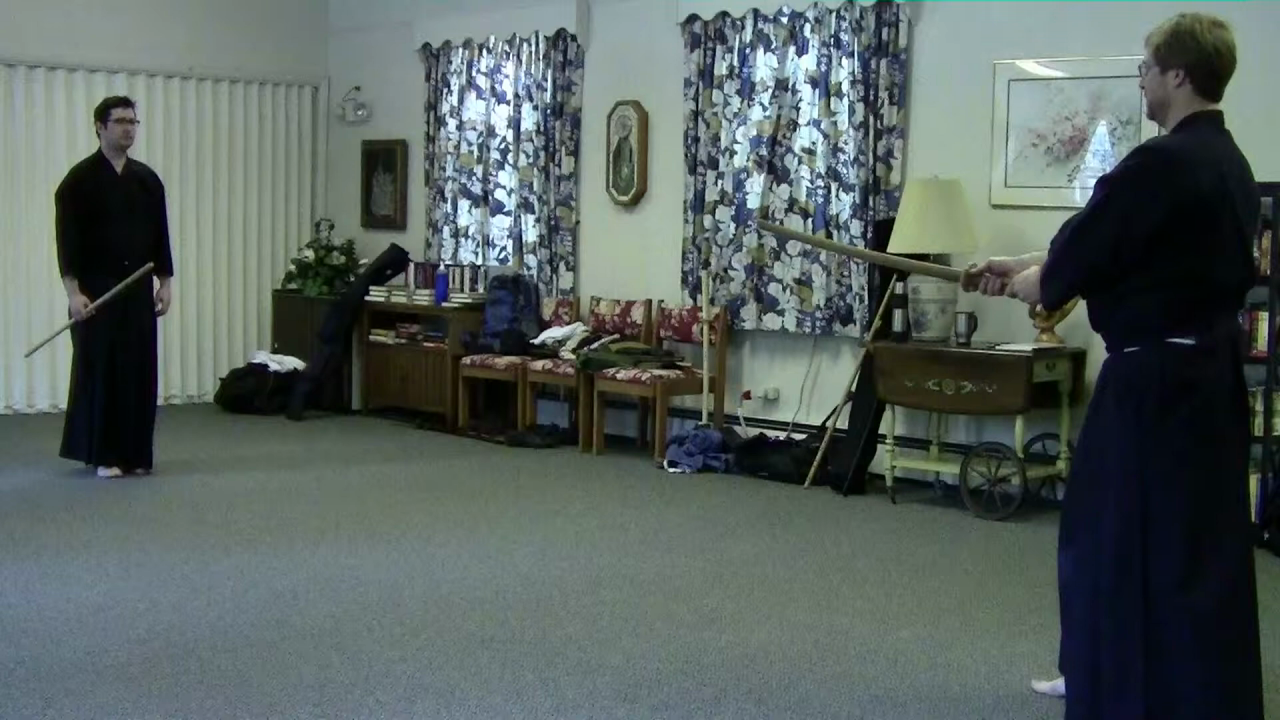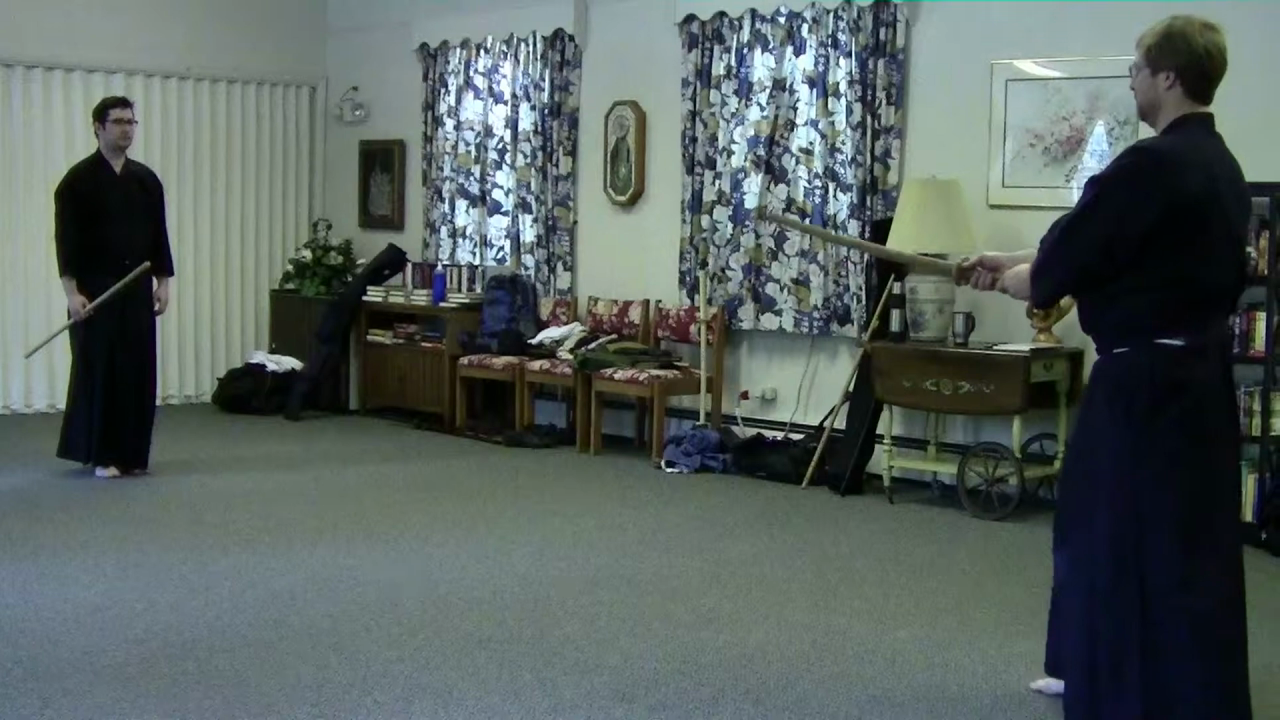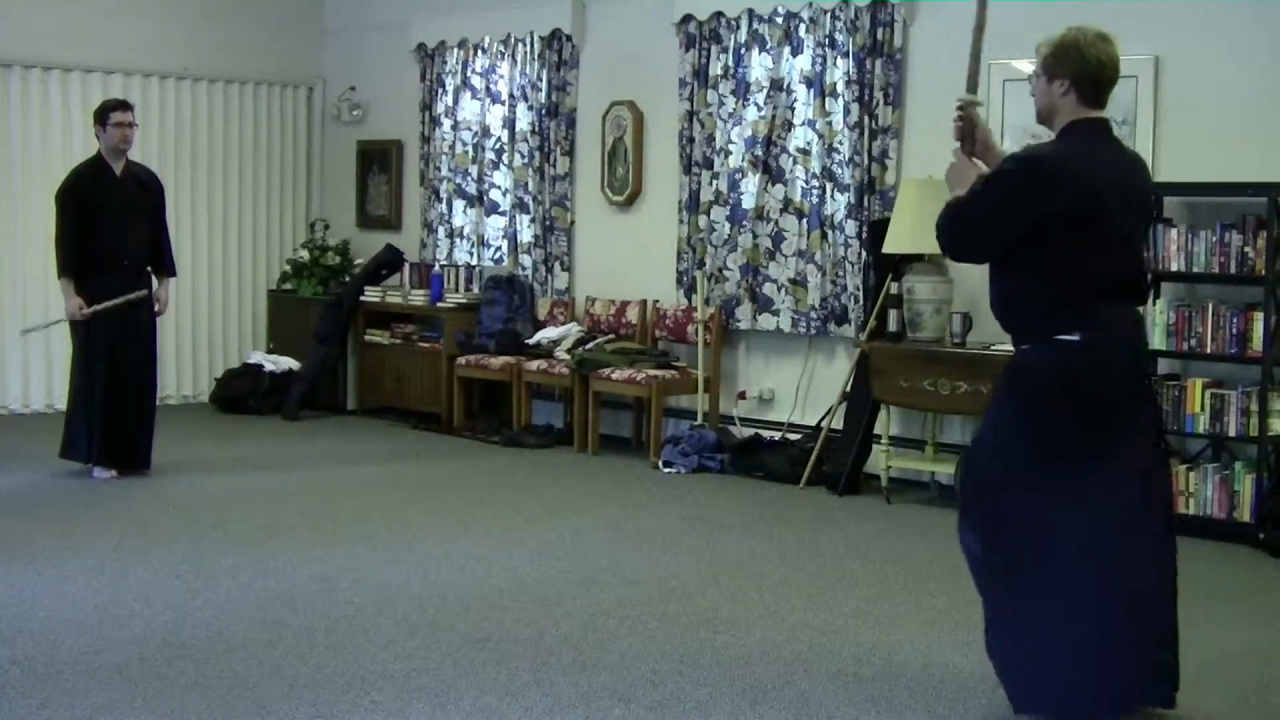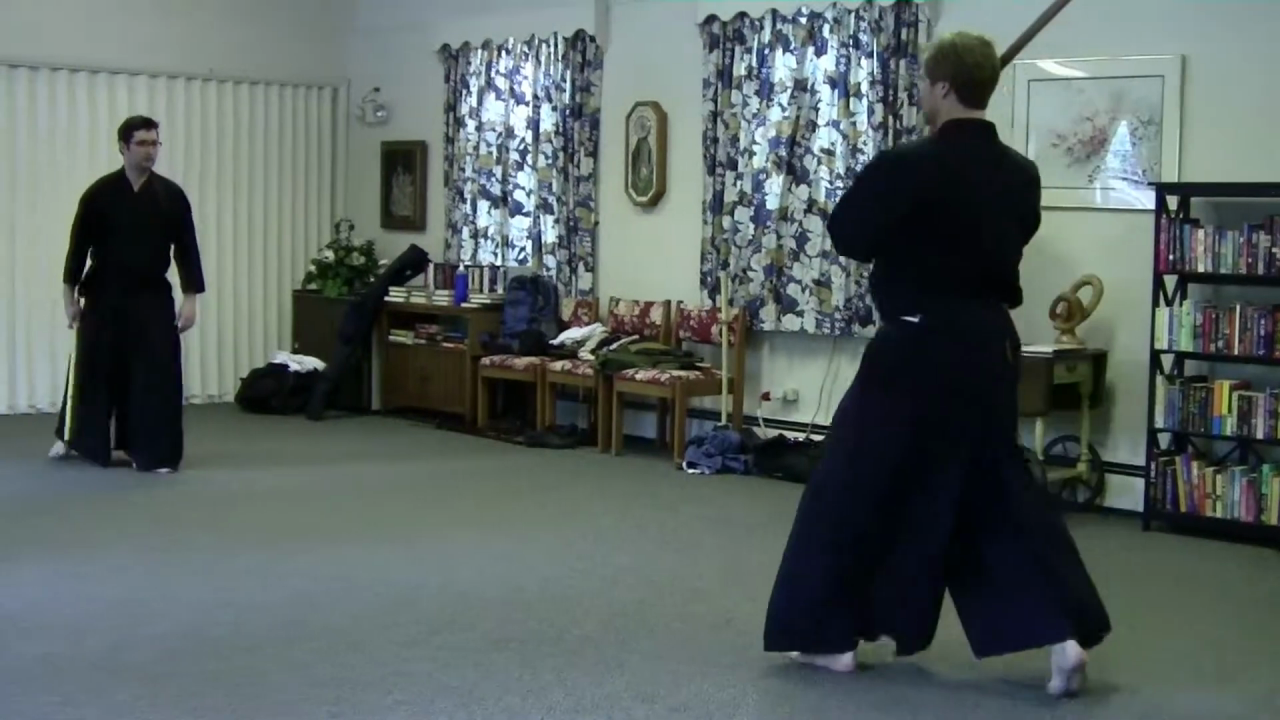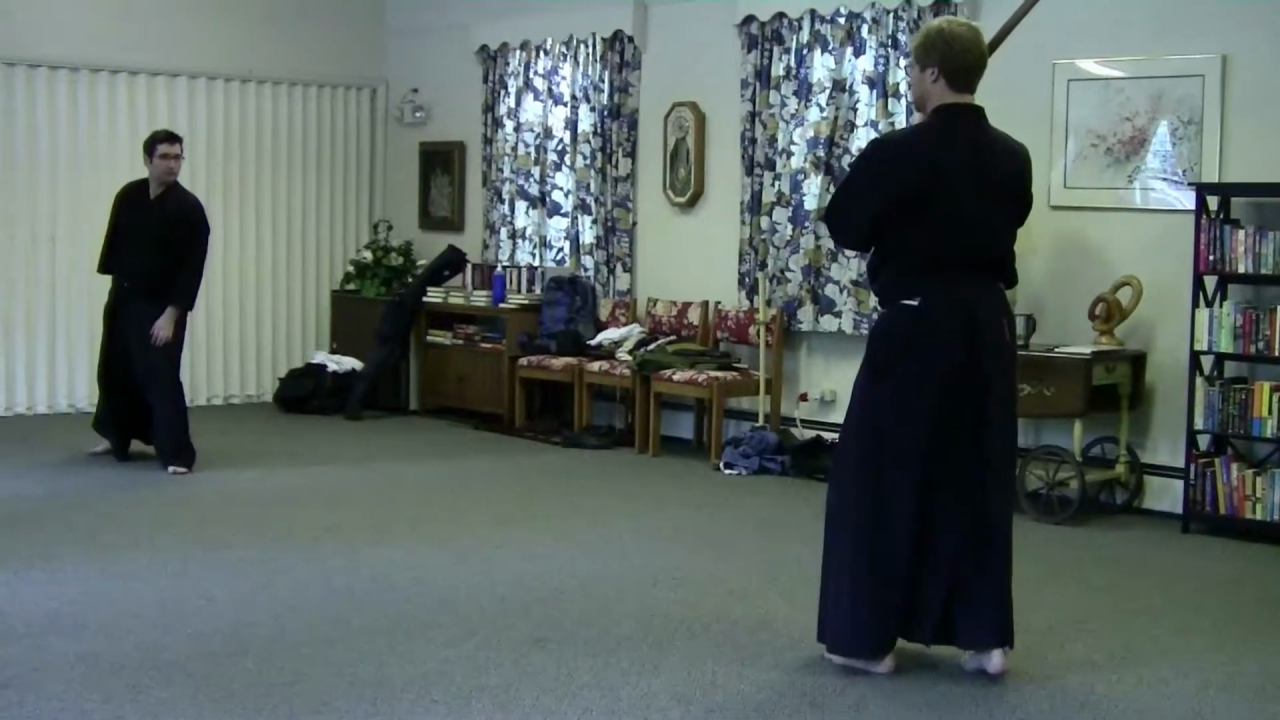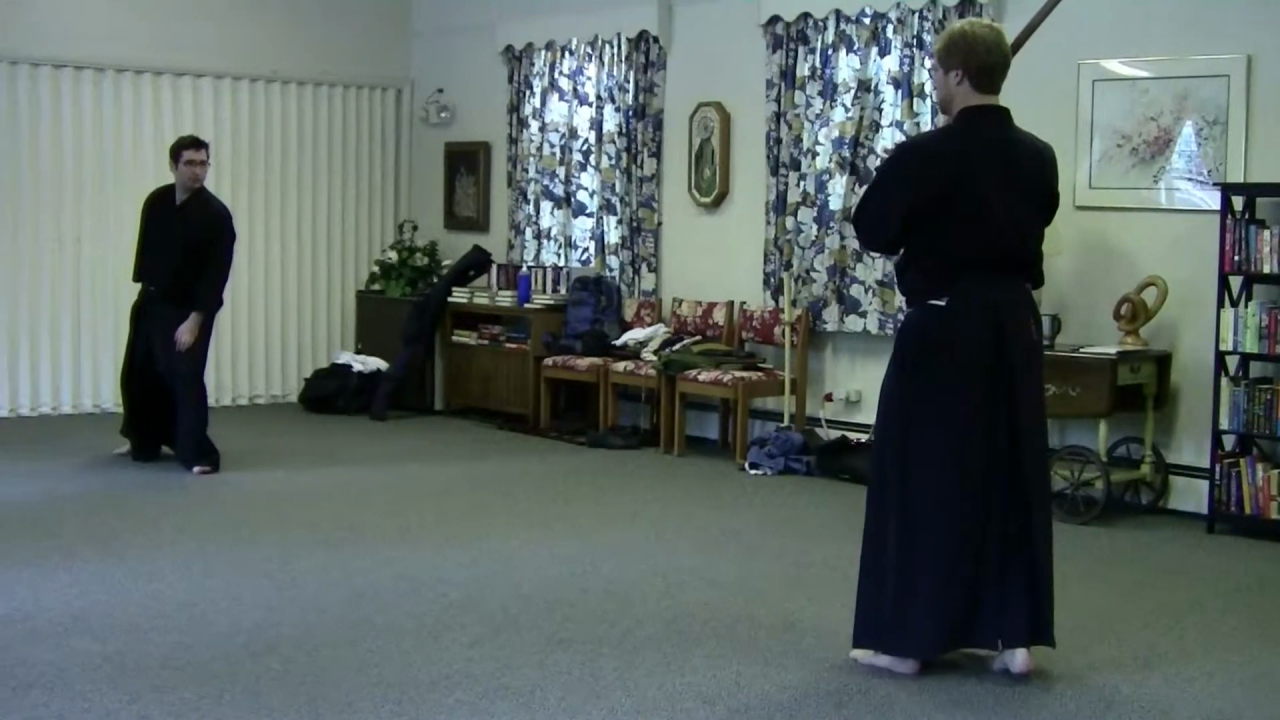
dt=0.5s
person 1, frame 1
left shoulder: (1164, 163)
right shoulder: (1227, 163)
left elbow: (1090, 247)
right elbow: (1113, 241)
left wrist: (1035, 281)
right wrist: (1024, 263)
left hip: (1158, 375)
right hip: (1201, 368)
left knee: (1143, 535)
right knee: (1192, 535)
person 1, frame 2
left shoulder: (1155, 165)
right shoulder: (1217, 165)
left elbow: (1079, 249)
right elbow: (1096, 239)
left wrist: (1025, 277)
right wrist: (1016, 259)
left hip: (1150, 375)
right hip: (1190, 369)
left knee: (1143, 539)
right knee: (1142, 531)
person 1, frame 3
left shoulder: (1042, 167)
right shoulder: (1128, 168)
left elbow: (958, 235)
left wrist: (967, 186)
right wrist: (995, 165)
left hip: (1062, 360)
right hip: (1119, 353)
left knee: (1005, 503)
right knee: (1112, 511)
person 1, frame 4
left shoulder: (906, 165)
right shoulder: (1021, 174)
left elbow: (849, 233)
left hip: (918, 346)
right hip: (989, 343)
left knee: (852, 483)
right knee: (998, 490)
left ankle: (828, 634)
right ankle: (1061, 631)
person 1, frame 5
left shoulder: (897, 153)
right shoulder: (1012, 157)
left elbow: (844, 226)
left hip: (916, 326)
right hip: (987, 326)
left knee: (881, 477)
right knee: (978, 480)
left ankle: (868, 637)
right ankle: (985, 638)
person 1, frame 6
left shoulder: (924, 155)
right shoulder: (1037, 157)
left elbow: (872, 230)
left hip: (943, 327)
right hip: (1012, 326)
left knee: (919, 477)
right knee: (1012, 477)
left ankle: (902, 636)
right ankle: (1014, 634)
person 2, frame 1
left shoulder: (147, 178)
right shoulder: (80, 179)
left elbow: (159, 235)
right elbow: (68, 239)
left wrist: (164, 283)
right wrist: (73, 291)
left hip: (138, 289)
right hip: (95, 289)
left knee: (138, 370)
right knee: (98, 369)
left ankle: (133, 452)
right ankle: (102, 453)
person 2, frame 2
left shoulder: (146, 179)
right shoulder: (79, 179)
left elbow: (158, 234)
right elbow: (67, 239)
left wrist: (163, 282)
right wrist: (72, 291)
left hip: (136, 289)
right hip: (95, 289)
left knee: (137, 370)
right knee: (97, 370)
left ankle: (130, 452)
right ankle: (100, 453)
person 2, frame 3
left shoulder: (147, 180)
right shoulder: (80, 181)
left elbow: (159, 235)
right elbow: (67, 240)
left wrist: (163, 282)
right wrist: (70, 292)
left hip: (135, 289)
right hip: (94, 290)
left knee: (138, 371)
right knee: (97, 371)
left ankle: (130, 453)
right ankle: (99, 455)
person 2, frame 4
left shoulder: (171, 195)
right shoulder: (100, 193)
left elbow: (186, 249)
right elbow: (78, 246)
left wrist: (190, 298)
right wrist: (71, 297)
left hip: (152, 298)
right hip: (105, 296)
left knee: (159, 374)
right knee: (94, 369)
left ankle: (154, 453)
right ankle: (75, 438)
person 2, frame 5
left shoulder: (189, 208)
right shoulder: (127, 196)
left elbow: (192, 267)
right elbow: (113, 241)
left wrist: (172, 314)
right wrist: (118, 280)
left hip: (162, 304)
right hip: (123, 298)
left knee: (162, 374)
right knee: (115, 370)
left ankle: (176, 453)
right ankle: (117, 436)
person 2, frame 6
left shoulder: (216, 214)
right shoulder: (156, 202)
left elbow: (216, 274)
right elbow: (145, 251)
left wrist: (195, 320)
right wrist: (147, 289)
left hip: (188, 309)
right hip: (151, 303)
left knee: (186, 377)
right knee: (139, 374)
left ankle: (198, 454)
right ankle: (143, 442)
